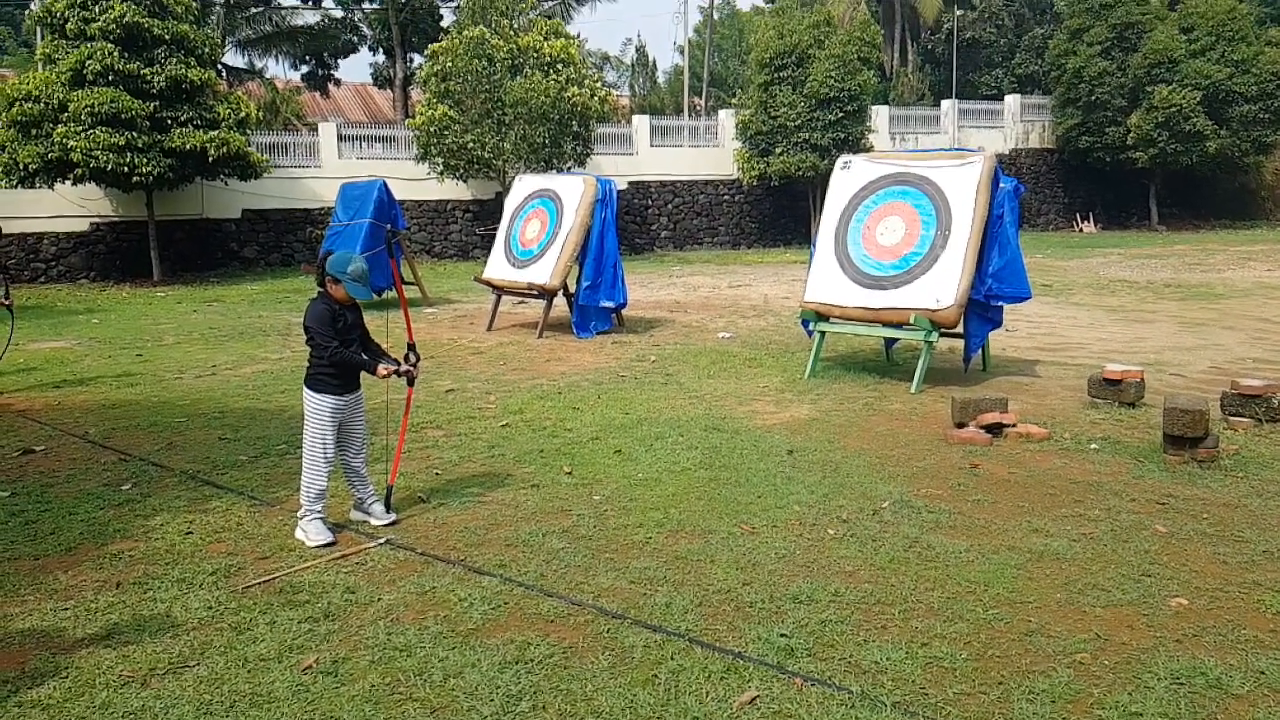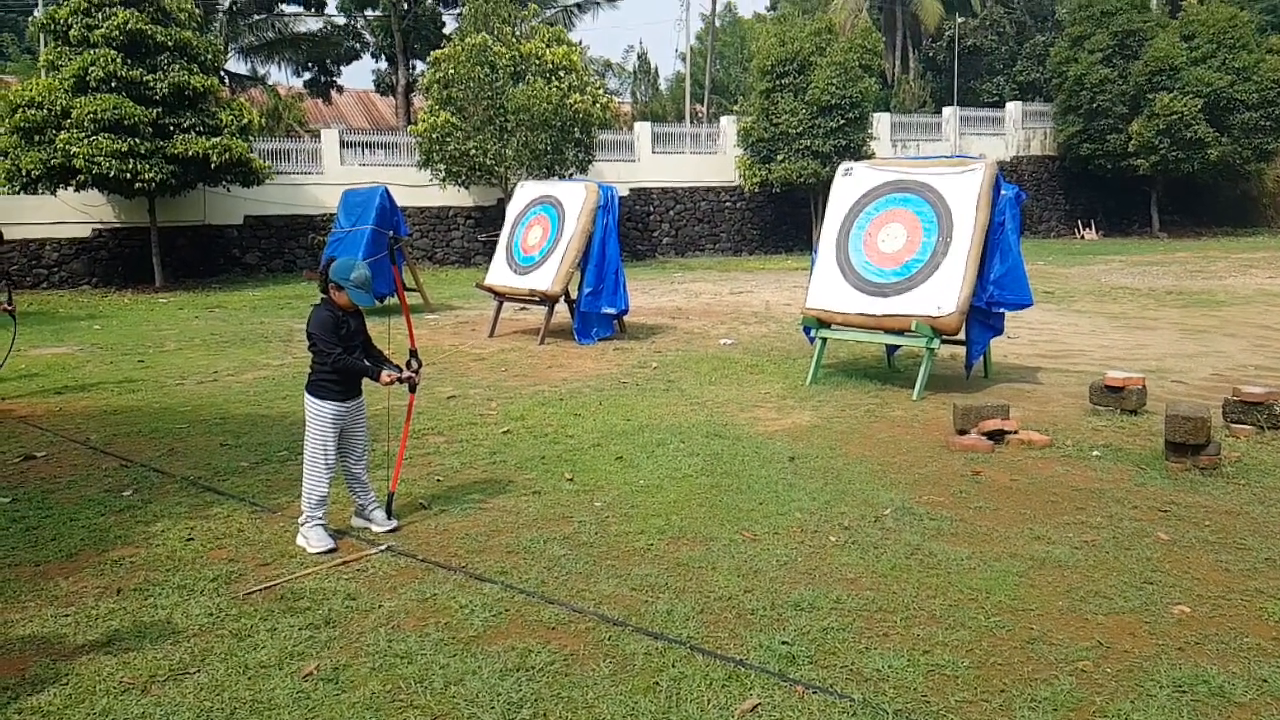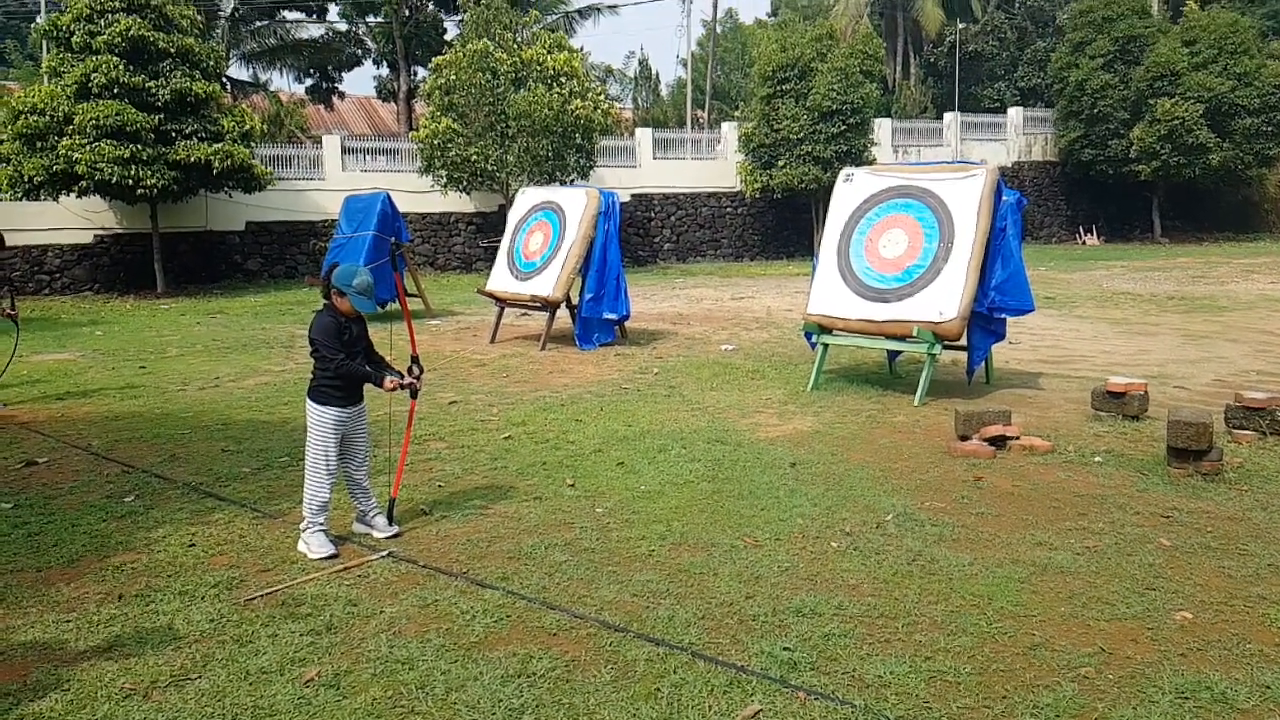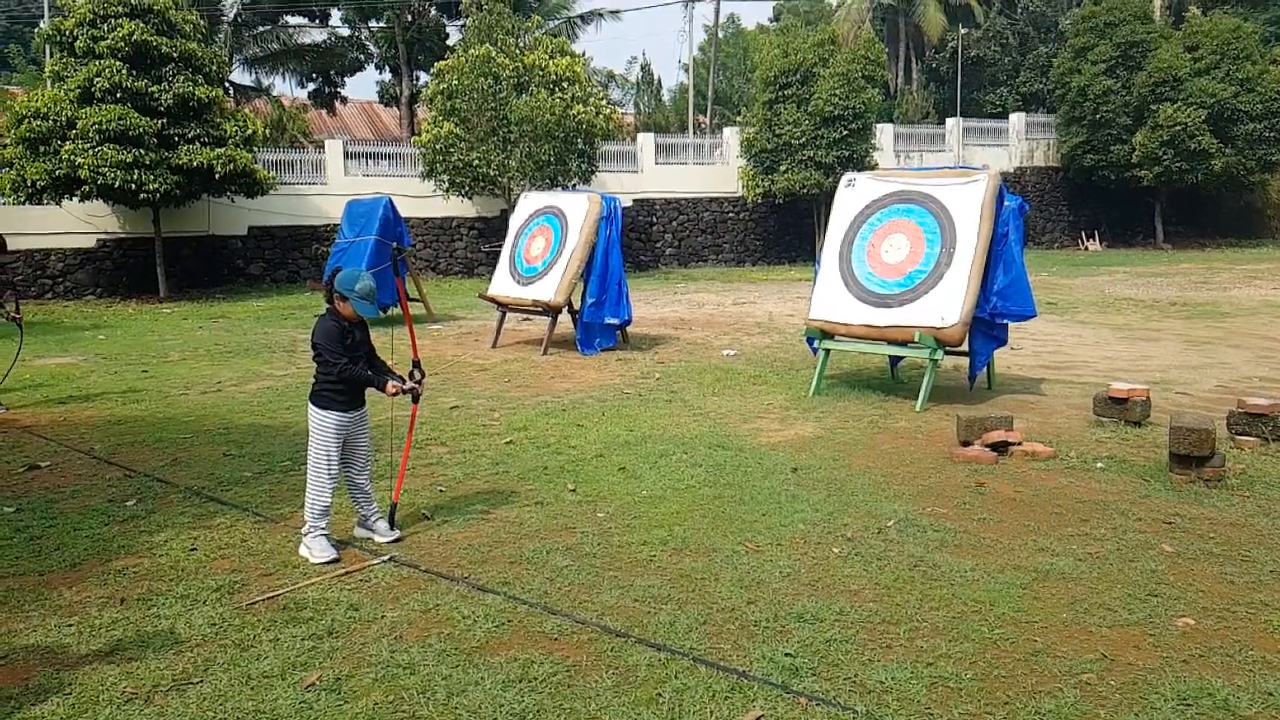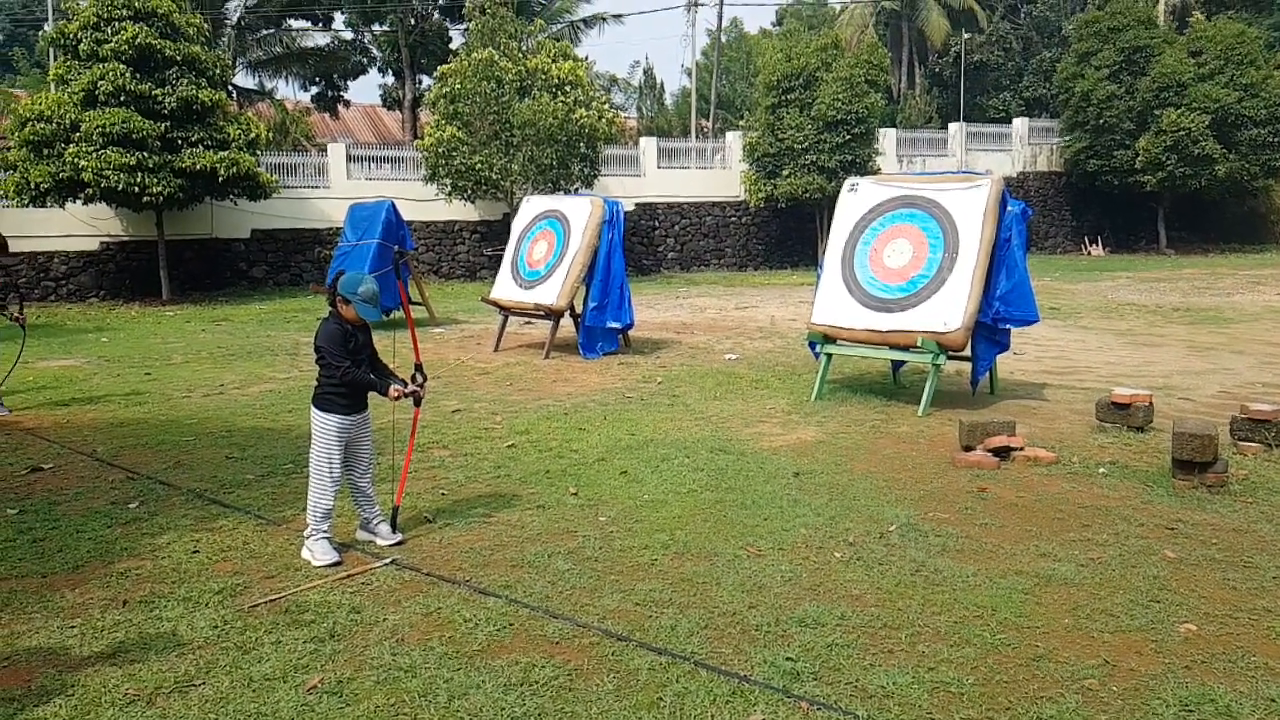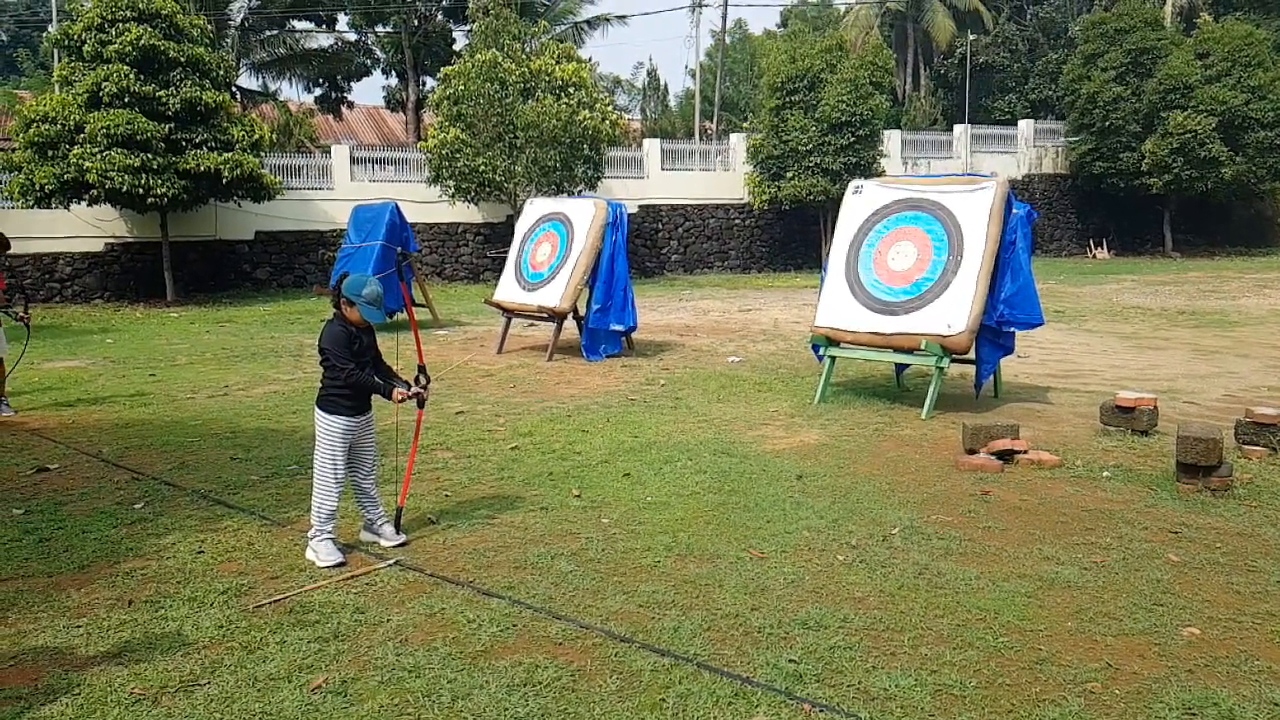
dt=0.1s
person 1, frame 1
left shoulder: (352, 308)
right shoulder: (319, 311)
left elbow: (366, 342)
right elbow: (333, 353)
left wrist: (395, 365)
right wrist: (373, 367)
left hip: (352, 393)
right hip: (323, 395)
left knee: (356, 453)
right knee: (319, 457)
left ankle: (365, 503)
right ankle: (309, 518)
person 1, frame 2
left shoulder: (354, 314)
right shoulder: (322, 318)
left elbow: (368, 349)
right elbow: (337, 359)
left wrist: (397, 371)
right wrist: (377, 374)
left hip: (353, 399)
right hip: (325, 402)
left knee: (357, 459)
right knee: (320, 464)
left ankle: (366, 509)
right ankle: (311, 525)
person 1, frame 3
left shoulder: (357, 320)
right shoulder: (324, 323)
left elbow: (370, 355)
right elbow: (339, 365)
left wrist: (399, 377)
right wrist: (379, 380)
left hip: (355, 405)
right hip: (326, 407)
left knee: (359, 465)
right knee: (322, 470)
left ankle: (367, 515)
right ankle: (312, 531)
person 1, frame 4
left shoulder: (359, 325)
right shoulder: (327, 328)
left elbow: (372, 360)
right elbow: (342, 369)
left wrist: (400, 382)
right wrist: (382, 384)
left hip: (356, 409)
right hip: (328, 412)
left knee: (360, 470)
right knee: (324, 474)
left ankle: (369, 520)
right ankle: (314, 535)
person 1, frame 5
left shoulder: (361, 328)
right shoulder: (330, 331)
left elbow: (374, 363)
right elbow: (345, 373)
left wrist: (401, 385)
right wrist: (384, 389)
left hip: (359, 413)
right hip: (331, 415)
left knee: (362, 473)
right knee: (326, 477)
left ankle: (371, 523)
right ankle: (316, 538)
person 1, frame 6
left shoulder: (365, 330)
right shoulder: (335, 333)
left elbow: (378, 365)
right elbow: (349, 375)
left wrist: (405, 387)
right wrist: (388, 392)
left hip: (362, 414)
right hip: (335, 416)
left knee: (366, 474)
right knee: (330, 479)
left ankle: (375, 524)
right ankle: (320, 539)
